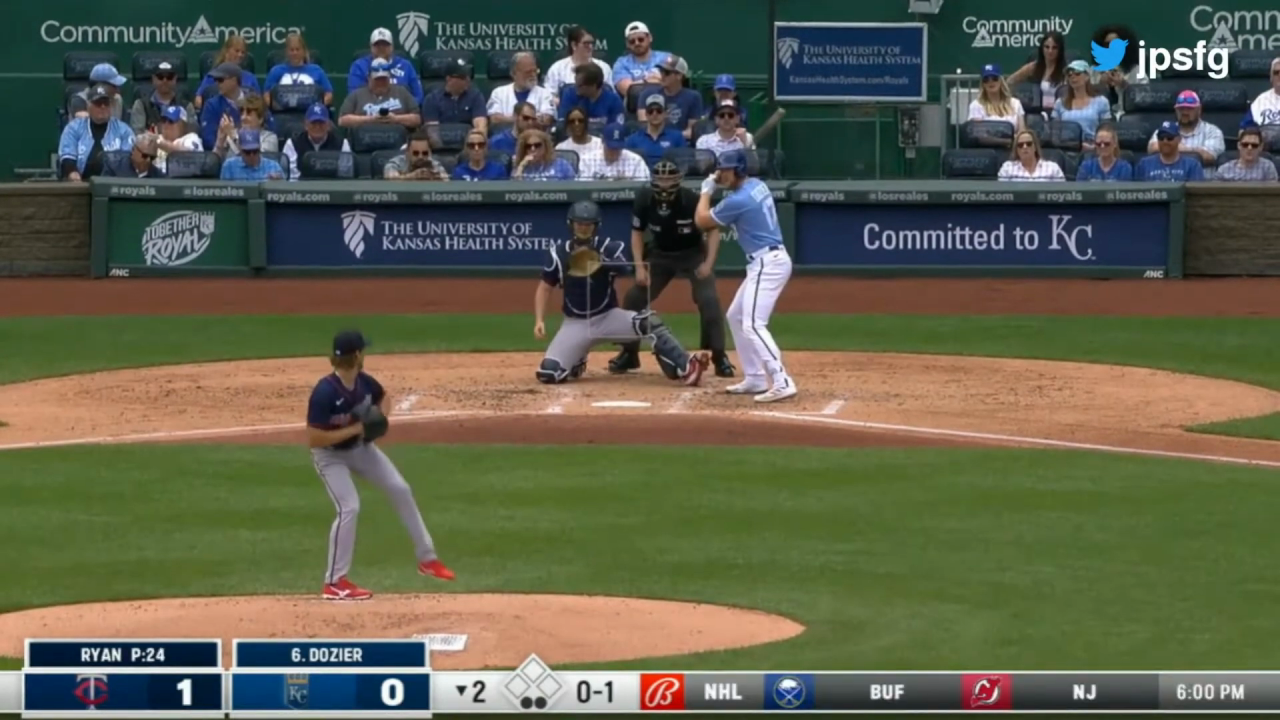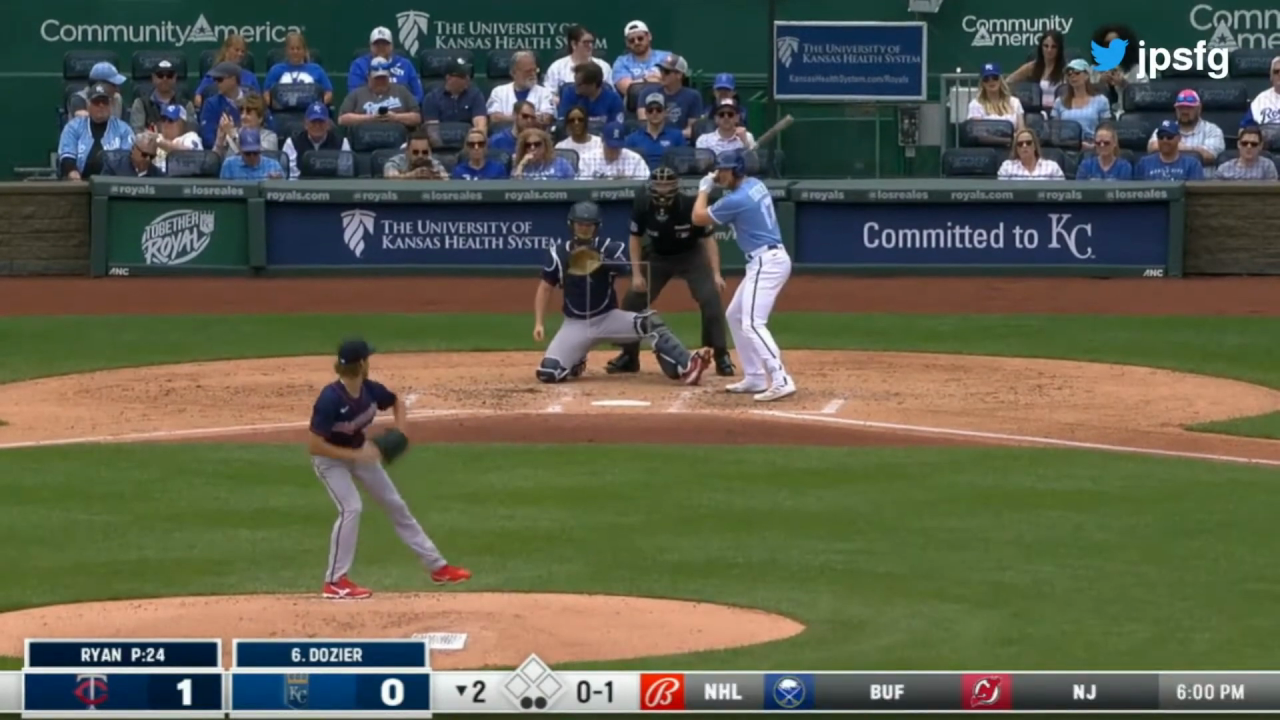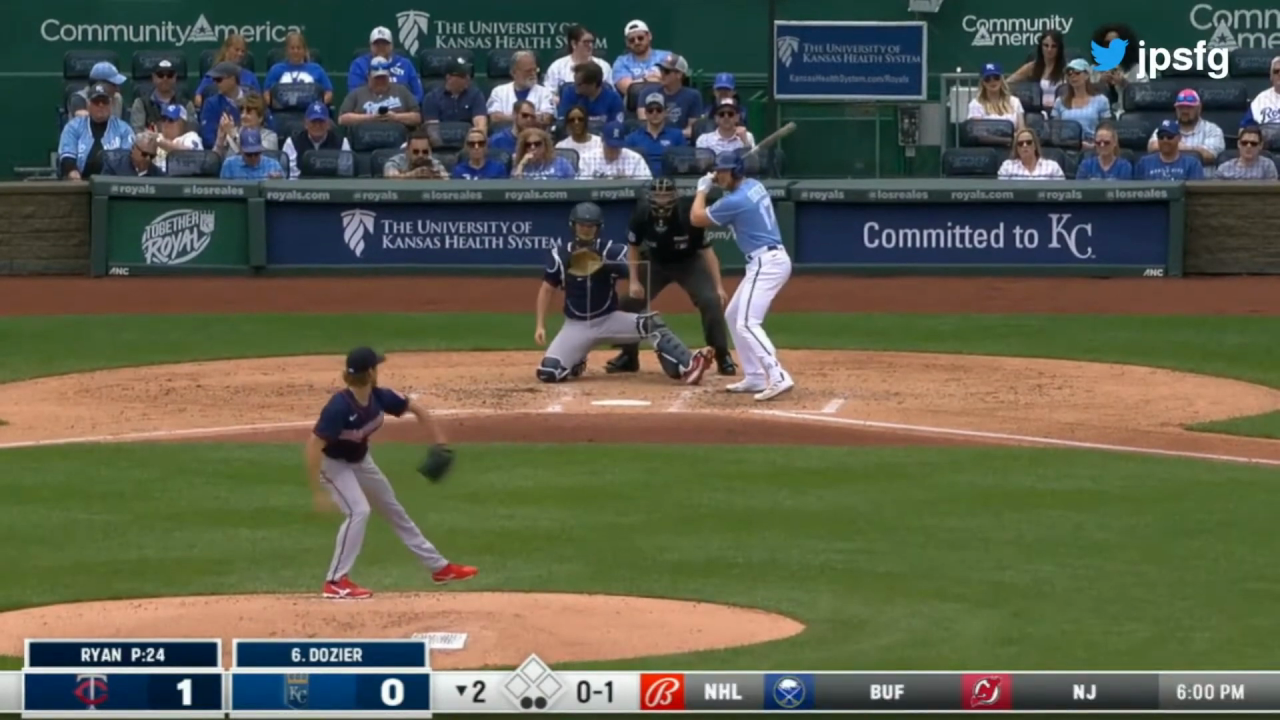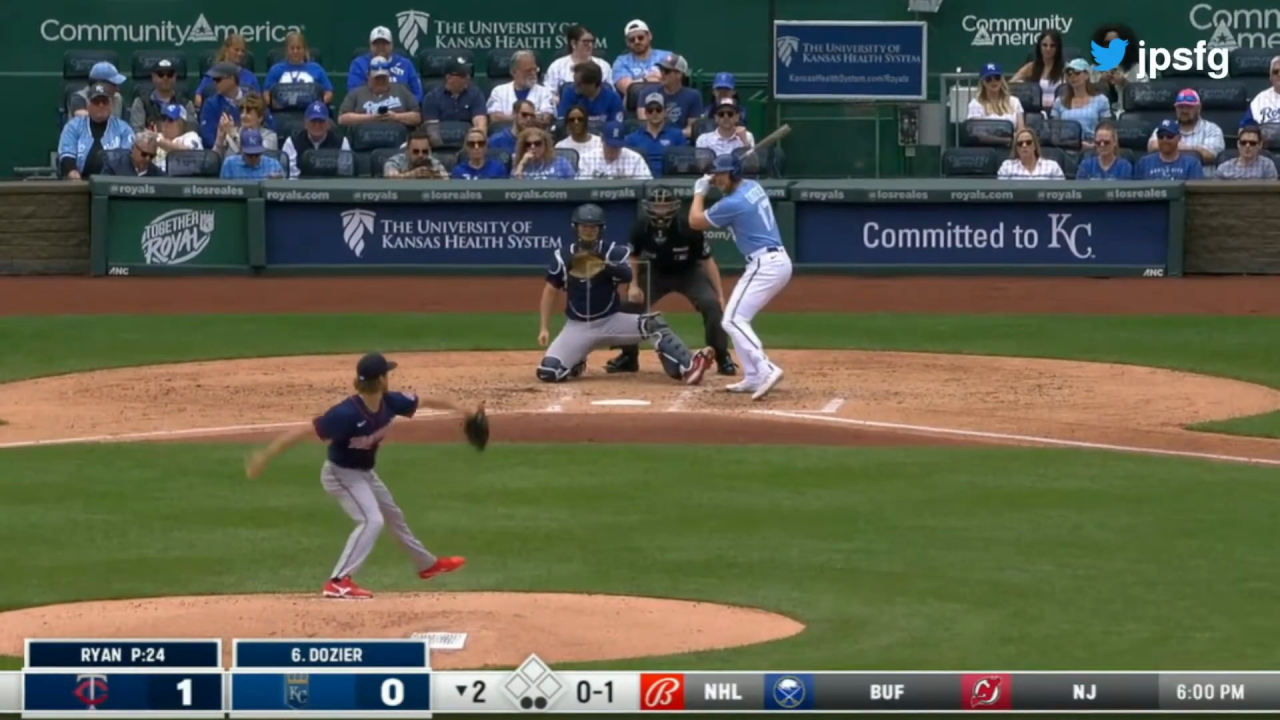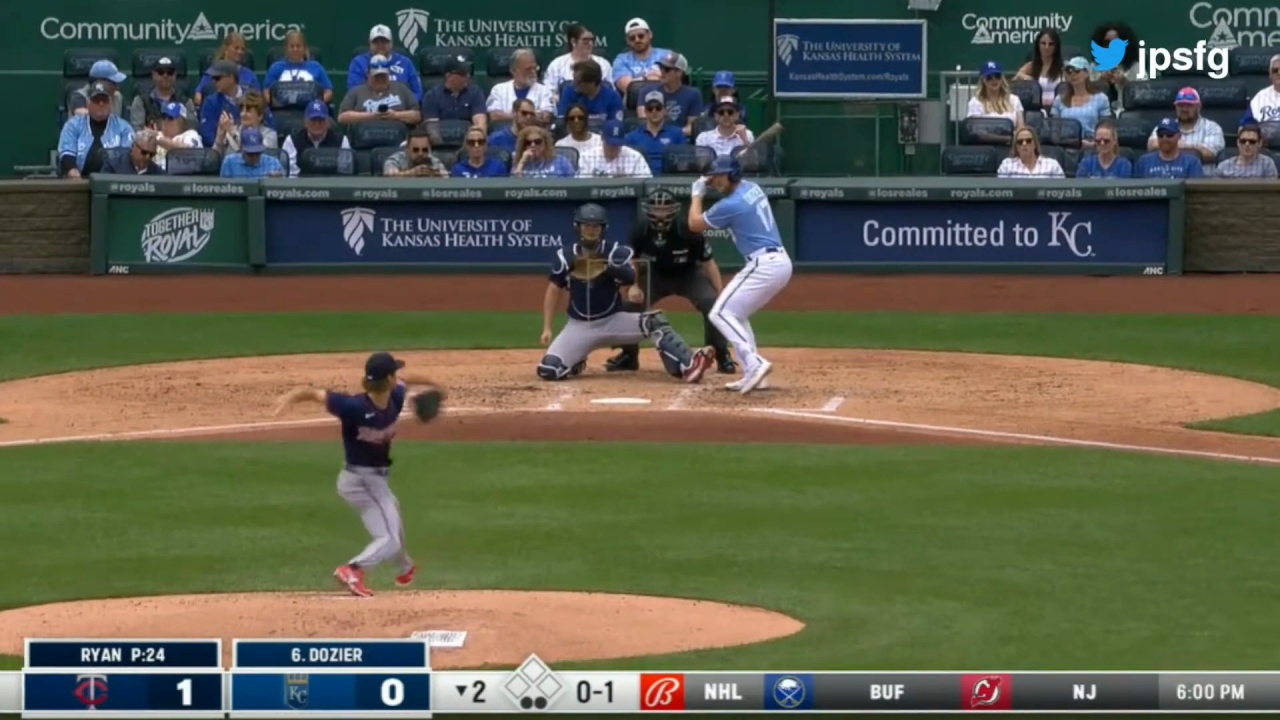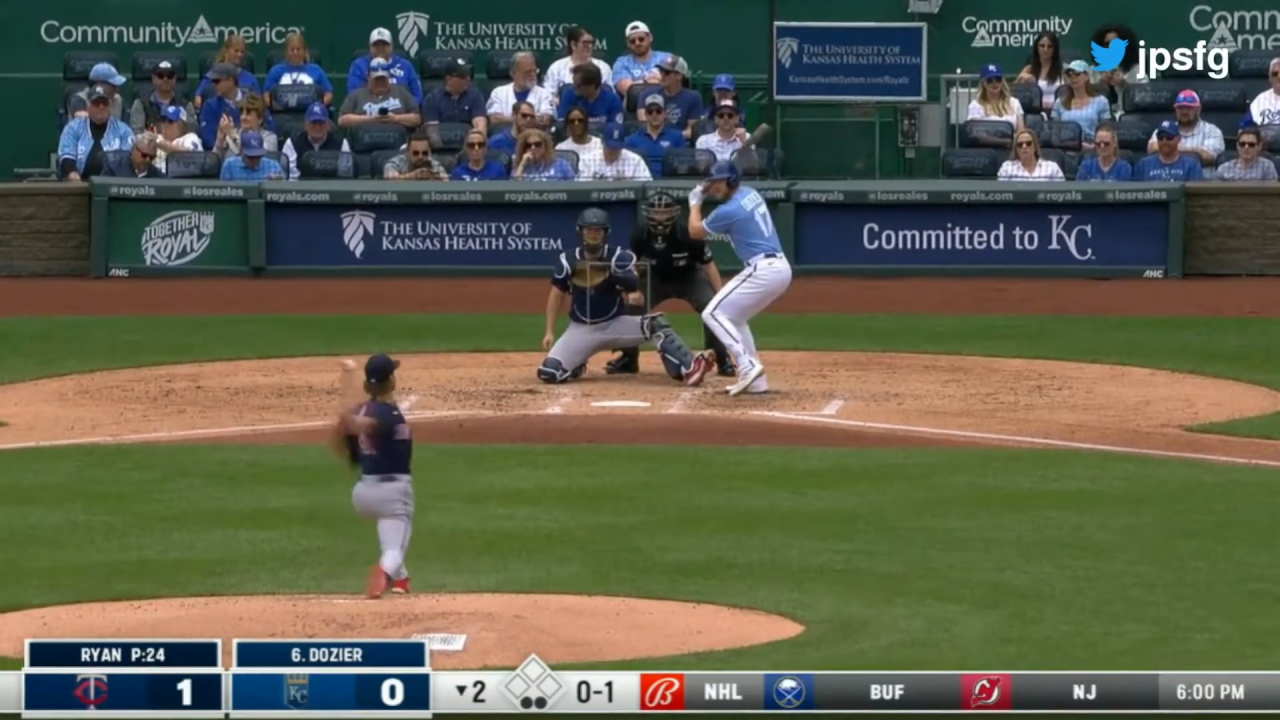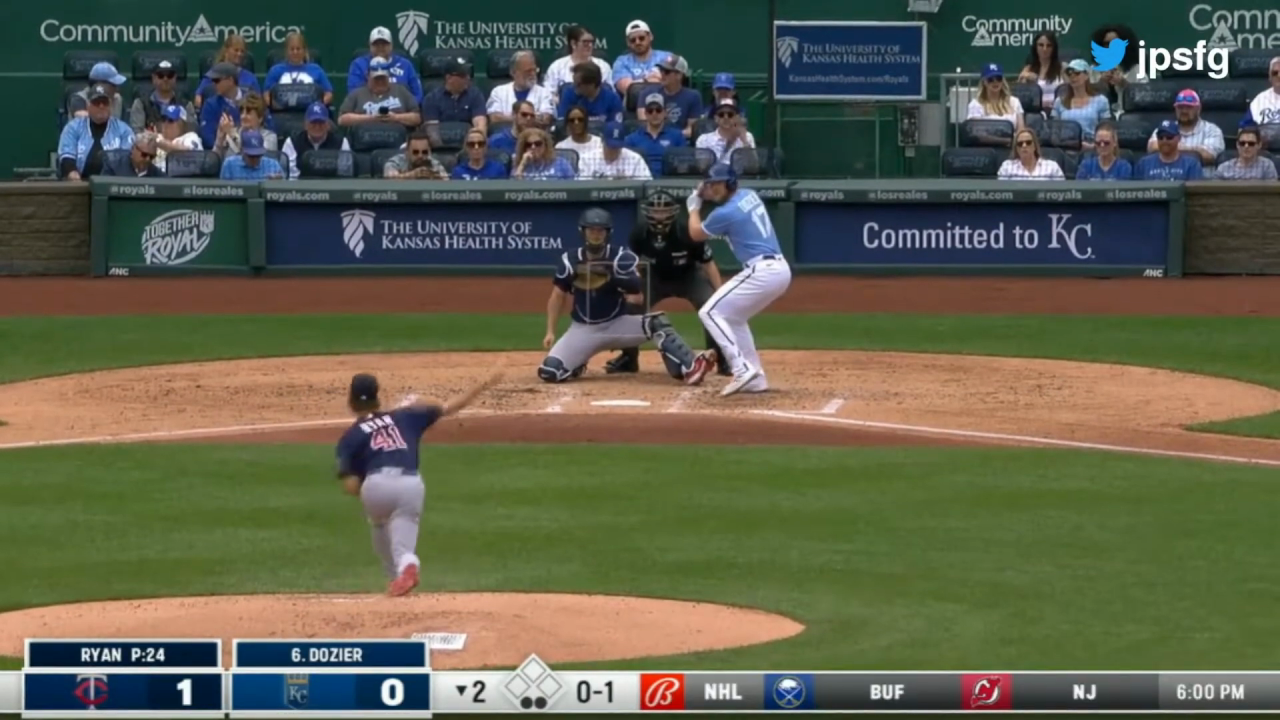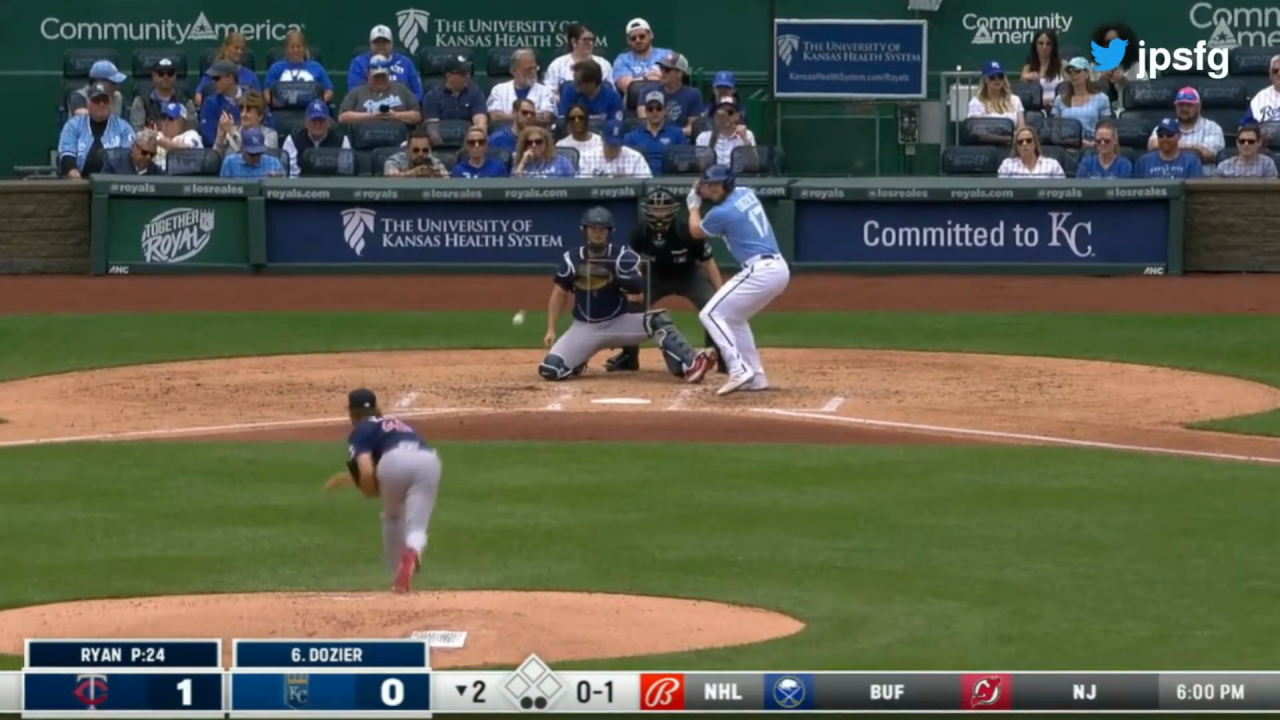
dt=0.1s
person 1, frame 1
left shoulder: (364, 382)
right shoulder: (324, 392)
left elbow: (383, 398)
right elbow: (312, 438)
left wrist: (378, 421)
right wrist: (354, 430)
left hip: (358, 446)
right hip: (328, 455)
left knee: (400, 491)
right knee: (349, 508)
left ankle: (427, 558)
right ankle: (335, 583)
person 1, frame 2
left shoulder: (371, 389)
right shoulder: (329, 399)
left elbow: (398, 402)
right elbow: (314, 446)
left wrist: (398, 435)
right wrist: (355, 455)
left hip: (361, 453)
right hip: (330, 460)
left knee: (396, 506)
right knee: (351, 509)
left ankle: (437, 567)
right ankle: (335, 582)
person 1, frame 3
left shoulder: (380, 396)
right shoulder: (338, 406)
left elbow: (414, 409)
right elbow: (312, 446)
left wrist: (439, 440)
right wrist: (318, 491)
left hip: (360, 461)
right hip: (334, 465)
left knee: (395, 512)
right knee: (358, 512)
left ankle: (439, 566)
right ankle: (335, 582)
person 1, frame 4
left shoulder: (391, 401)
right shoulder: (347, 413)
left elbow: (423, 401)
right elbow: (302, 431)
left wrist: (460, 409)
right wrist: (265, 455)
left hip: (365, 473)
right hip: (342, 475)
left knee: (393, 516)
right knee: (373, 522)
left ankle: (427, 564)
right ankle: (338, 581)
person 1, frame 5
left shoulder: (395, 397)
right shoulder: (356, 406)
left elbow: (401, 378)
right elbow: (312, 393)
left wrist: (424, 381)
right wrist: (286, 399)
left hip: (375, 478)
right hip: (362, 480)
left knee: (391, 523)
right knee: (390, 540)
left ankle: (405, 569)
right ankle: (350, 570)
person 1, frame 6
left shoulder: (365, 410)
right shoulder: (385, 412)
right elbow: (351, 421)
left hip: (363, 492)
right hip: (393, 492)
right knee: (393, 554)
left ankle: (398, 576)
right ankle: (386, 571)
person 1, frame 7
left shoulder: (349, 437)
right shoulder: (403, 417)
left elbow: (350, 487)
right elbow: (449, 408)
right wrist: (481, 386)
left hip: (374, 488)
right hip: (410, 487)
left knee: (379, 523)
right knee: (403, 551)
left ankle: (396, 576)
right ankle: (408, 567)
person 1, frame 8
left shoulder: (359, 432)
right shoulder: (391, 422)
left elbow: (367, 473)
left wrist: (370, 489)
right wrist: (345, 479)
left hip: (395, 462)
right hip: (427, 462)
left knee: (391, 516)
right knee: (415, 527)
left ankle: (400, 576)
right ankle: (411, 553)
person 2, frame 1
left shoulder: (738, 200)
right shoulder: (757, 185)
left elbow: (702, 221)
left wrist: (706, 190)
right wrist: (719, 182)
left hip: (767, 264)
right hip: (771, 261)
left knee: (753, 324)
right knee: (736, 316)
left ankle: (782, 383)
right ankle: (756, 379)
person 2, frame 2
left shoulder: (736, 199)
right shoulder: (755, 184)
left elbow: (698, 218)
left wrist: (704, 188)
right wrist: (716, 181)
left hip: (766, 263)
right hip: (771, 260)
left knee: (752, 323)
right knee: (735, 315)
left ankle: (781, 381)
right ankle: (756, 378)
person 2, frame 3
left shoulder: (734, 201)
right shoulder: (755, 185)
left elbow: (696, 218)
left wrist: (702, 189)
right wrist: (714, 181)
left hip: (767, 263)
right hip: (776, 260)
left knee: (746, 322)
right knee: (735, 316)
left ankle: (777, 377)
right ankle: (756, 378)
person 2, frame 4
left shoulder: (732, 203)
right shoulder: (753, 186)
left elbow: (695, 222)
left wrist: (699, 191)
right wrist: (712, 183)
left hip: (765, 265)
right hip: (777, 262)
left knee: (733, 321)
right knee: (736, 317)
left ankle: (767, 371)
right ankle: (754, 377)
person 2, frame 5
left shoulder: (730, 205)
right shoulder: (752, 188)
left elbow: (695, 224)
left wrist: (696, 194)
right wrist: (709, 184)
left hip: (764, 265)
right hip: (780, 263)
left knee: (720, 313)
right knee: (735, 315)
left ankle: (754, 365)
right ankle: (754, 375)
person 2, frame 6
left shoulder: (728, 211)
right shoulder: (750, 193)
left elbow: (695, 232)
left wrist: (694, 202)
right wrist: (708, 192)
left hip: (763, 270)
right hip: (779, 269)
left knee: (713, 314)
right knee: (733, 318)
left ankle: (748, 366)
right ankle: (754, 380)
person 2, frame 7
left shoulder: (725, 213)
right shoulder: (749, 195)
left elbow: (696, 235)
left wrist: (693, 207)
right wrist: (705, 195)
left hip: (761, 272)
right hip: (780, 270)
left knee: (710, 313)
right knee: (734, 319)
left ankle: (741, 369)
right ankle: (755, 378)
person 2, frame 8
left shoulder: (722, 213)
right shoulder: (747, 194)
left elbow: (696, 231)
left wrist: (693, 205)
right wrist: (702, 192)
left hip: (760, 271)
right hip: (778, 270)
left knee: (711, 314)
right knee: (734, 319)
left ankle: (739, 370)
right ankle: (755, 376)
person 3, frame 1
left shoulder: (693, 200)
right shoulder: (644, 200)
left elbow: (713, 231)
right elbow: (637, 233)
left wrist: (709, 262)
right wrist: (640, 268)
left hip: (693, 254)
right hip: (660, 255)
left knee: (709, 300)
right knee: (634, 297)
left ankle: (719, 356)
right ankle: (629, 353)
person 3, frame 2
left shoulder: (690, 206)
right shoulder: (642, 205)
left elbow: (708, 239)
right elbow: (635, 238)
left wrist: (716, 274)
right wrist: (636, 274)
left hip: (690, 256)
right hip: (657, 257)
left knee: (710, 298)
right knee: (633, 299)
left ankle: (720, 354)
right ankle: (629, 355)
person 3, frame 3
left shoulder: (688, 218)
right shoulder: (640, 217)
left elbow: (707, 251)
right elbow: (633, 248)
left wrist: (719, 286)
right wrist: (634, 280)
left hip: (688, 264)
right hip: (656, 265)
left knee: (711, 301)
right knee: (629, 301)
left ankle: (722, 355)
right ankle: (629, 355)
person 3, frame 4
left shoulder: (689, 229)
right shoulder: (640, 227)
left elbow: (707, 261)
right elbow: (633, 258)
left wrist: (720, 295)
right wrist: (633, 286)
left hip: (688, 273)
right hip: (656, 274)
left knee: (711, 304)
right knee: (630, 305)
left ankle: (722, 356)
right ankle: (628, 356)
person 3, frame 5
left shoulder: (689, 232)
right shoulder: (640, 231)
left elbow: (709, 263)
left wrist: (721, 295)
right wrist: (633, 286)
left hip: (689, 275)
right hip: (656, 276)
left knee: (712, 304)
right knee: (628, 305)
left ankle: (722, 355)
right ankle: (629, 355)
person 3, frame 6
left shoulder: (688, 235)
right shoulder: (640, 234)
left elbow: (709, 266)
left hip: (689, 278)
right hip: (655, 279)
right knee: (628, 307)
left ankle: (722, 358)
right ankle: (629, 358)
person 3, frame 7
left shoulder: (688, 233)
right shoulder: (640, 233)
left elbow: (708, 265)
left hip: (689, 277)
right hip: (655, 278)
left ankle: (721, 356)
right ankle: (629, 356)
person 3, frame 8
left shoulder: (687, 231)
right shoulder: (640, 232)
left elbow: (708, 262)
left hip: (689, 275)
right hip: (655, 276)
right knee: (629, 304)
left ankle: (721, 355)
right ankle: (629, 355)
person 4, frame 1
left shoulder: (608, 247)
right shoulder: (558, 253)
left elbow: (624, 268)
right elbow: (544, 288)
left wrist: (601, 263)
right wrist: (539, 320)
left hip: (608, 317)
right hip: (575, 324)
left knee: (649, 323)
right knee: (548, 374)
left ankle: (685, 368)
right ankle: (575, 363)
person 4, frame 2
left shoulder: (608, 248)
right shoulder: (558, 253)
left elbow: (624, 268)
right elbow: (545, 288)
left wrist: (601, 262)
right wrist: (539, 323)
left hip: (608, 317)
right hip: (576, 324)
left knee: (650, 322)
right knee: (547, 373)
left ankle: (686, 367)
right ankle: (576, 363)
person 4, frame 3
left shoulder: (611, 249)
right shoulder: (559, 255)
left elbow: (624, 270)
right elbow: (546, 290)
left wrist: (602, 264)
right wrist: (540, 325)
left hip: (610, 320)
right hip: (576, 325)
left knee: (651, 323)
right knee: (548, 372)
left ankle: (687, 367)
right ankle: (575, 364)
person 4, frame 4
left shoulder: (613, 251)
right shoulder: (562, 256)
left elbow: (628, 274)
right elbow: (550, 292)
left wrist: (604, 266)
right wrist: (543, 328)
left hip: (611, 321)
right hip: (578, 326)
left knee: (653, 323)
right knee: (548, 372)
left ankle: (687, 367)
right ankle: (575, 364)
person 4, frame 5
left shoulder: (617, 251)
right shoulder: (565, 256)
left elbow: (630, 277)
right elbow: (554, 292)
left wrist: (605, 267)
right wrist: (547, 328)
left hip: (613, 320)
right hip: (580, 326)
left knee: (654, 321)
right knee: (548, 370)
left ankle: (688, 366)
right ankle: (576, 363)
person 4, frame 6
left shoulder: (619, 256)
right shoulder: (567, 260)
left elbow: (633, 284)
right elbow: (557, 296)
left wrist: (607, 275)
right wrist: (549, 332)
left hip: (615, 324)
right hip: (581, 329)
left knee: (656, 324)
right knee: (548, 373)
left ankle: (689, 369)
right ankle: (576, 366)
person 4, frame 7
left shoulder: (621, 256)
right shoulder: (569, 260)
left elbow: (636, 287)
right elbow: (558, 295)
left wrist: (608, 277)
right wrist: (550, 331)
left hip: (617, 324)
right hip: (583, 329)
left knee: (657, 323)
right knee: (549, 372)
left ankle: (688, 367)
right ankle: (575, 365)
person 4, frame 8
left shoulder: (623, 256)
right shoulder: (571, 259)
left elbow: (638, 287)
right elbow: (559, 294)
left wrist: (610, 278)
right wrist: (551, 330)
left hip: (619, 322)
right hip: (585, 328)
left knee: (658, 321)
right knee: (550, 370)
left ankle: (690, 366)
right ankle: (577, 362)
